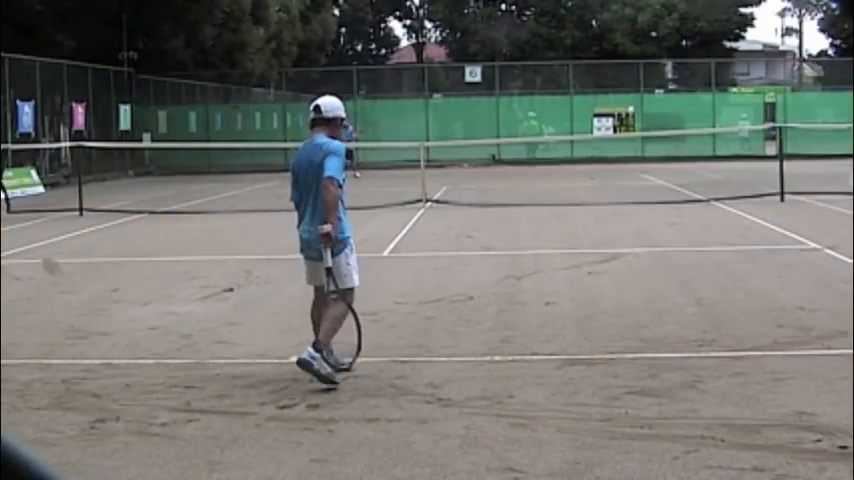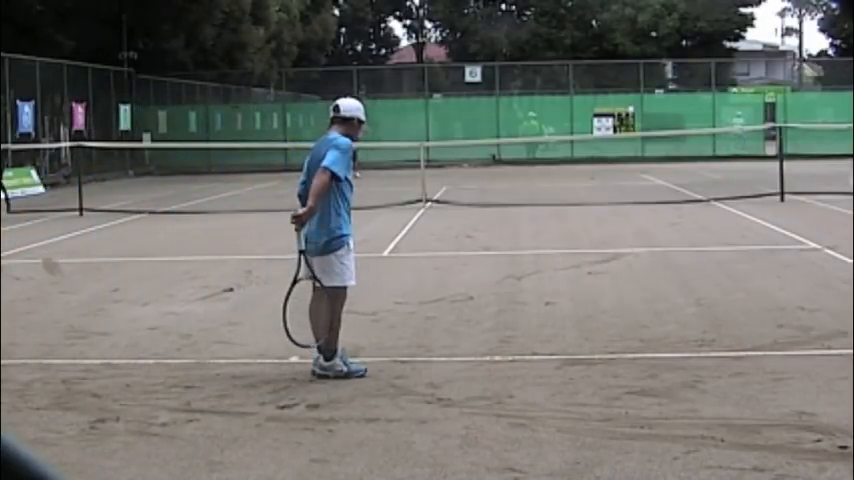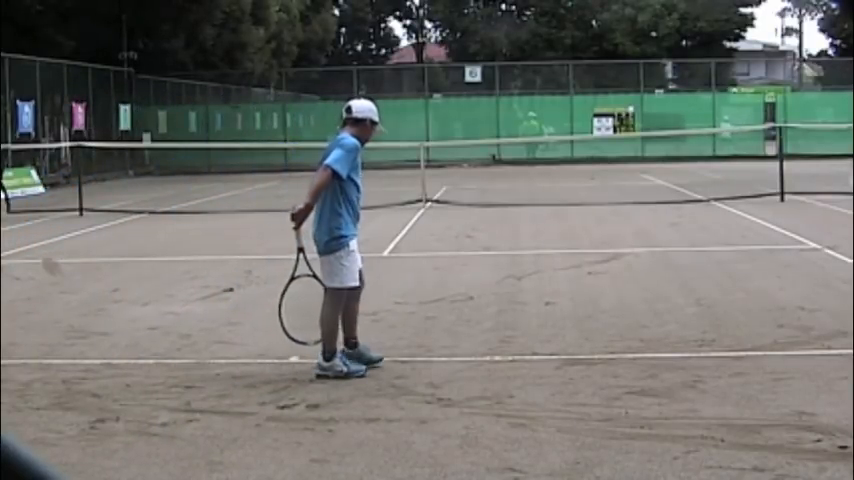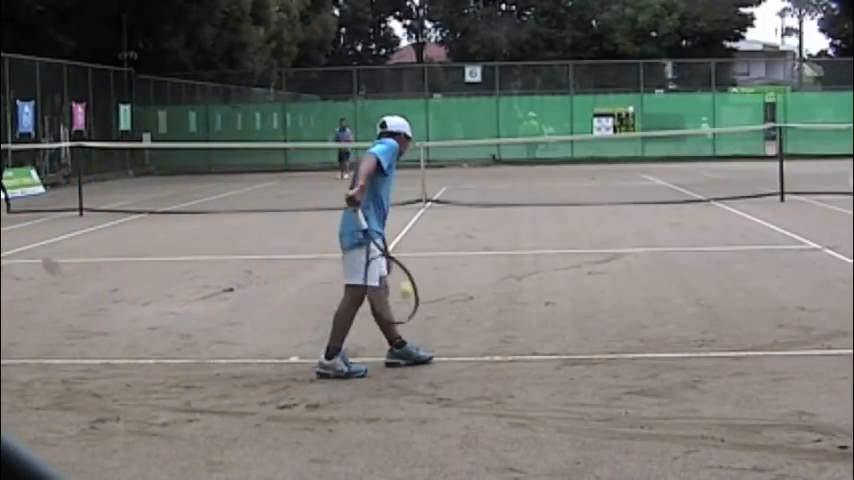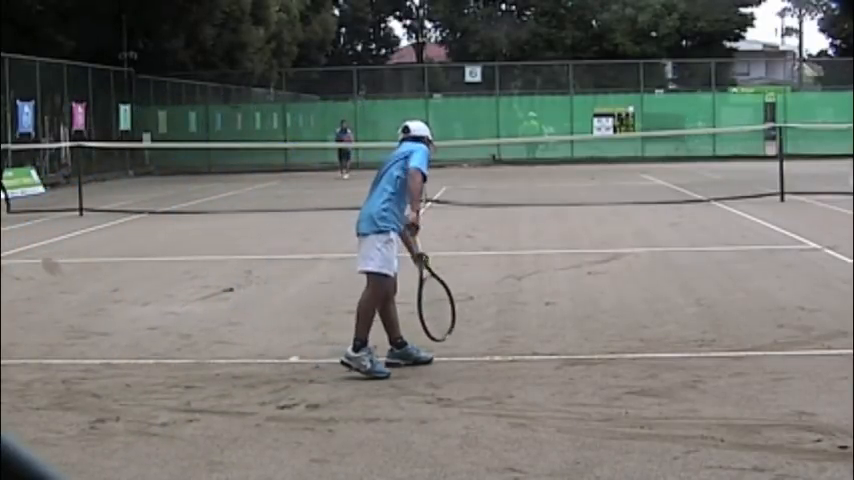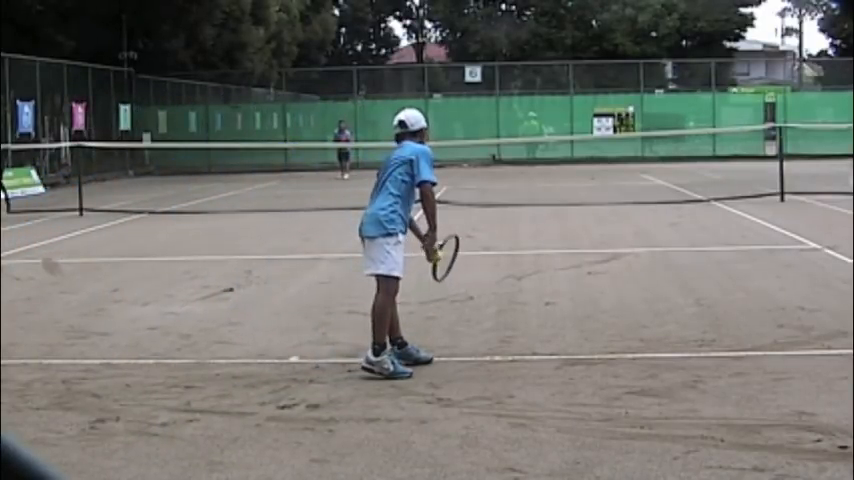
dt=0.4s
person 1, frame 1
left shoulder: (299, 154)
right shoulder: (333, 148)
right elbow: (330, 184)
right wrist: (330, 222)
left hip: (309, 235)
right hip: (332, 237)
left knee: (323, 295)
right knee: (342, 299)
left ankle: (323, 354)
right ankle: (316, 352)
person 1, frame 2
left shoulder: (318, 147)
right shoulder: (342, 144)
left elbow: (303, 189)
right elbow: (324, 175)
right wrist: (310, 208)
left hip: (316, 233)
right hip: (335, 234)
left knee: (321, 295)
right knee: (336, 296)
left ankle: (325, 355)
right ankle: (330, 360)
person 1, frame 3
left shoulder: (341, 144)
right shoulder: (349, 144)
left elbow: (326, 178)
right elbow: (324, 174)
right wrist: (307, 207)
left hip: (338, 232)
right hip: (338, 234)
left knee: (355, 285)
right knee: (337, 294)
left ankle: (352, 347)
right ankle: (329, 361)
person 1, frame 4
left shoulder: (381, 151)
right shoulder: (388, 146)
right elbow: (368, 161)
right wrist: (359, 187)
left hip: (364, 231)
right hip: (362, 232)
left knee: (378, 291)
right knee: (355, 293)
left ankle: (398, 348)
right ankle: (331, 359)
person 1, frame 5
left shoulder: (399, 156)
right shoulder: (419, 149)
right elbow: (415, 176)
left wrist: (413, 248)
right wrist: (415, 212)
left hip: (379, 223)
right hip: (379, 224)
left knee: (388, 288)
right knee: (377, 285)
left ankle: (398, 347)
right ankle: (357, 351)
person 1, frame 6
left shoulder: (395, 155)
right shoulder: (420, 151)
right elbow: (427, 192)
left wrist: (421, 237)
right wrist: (433, 230)
left hip: (375, 224)
right hip: (385, 227)
left knee: (390, 289)
right knee: (387, 288)
left ankle: (398, 347)
right ankle: (377, 355)
